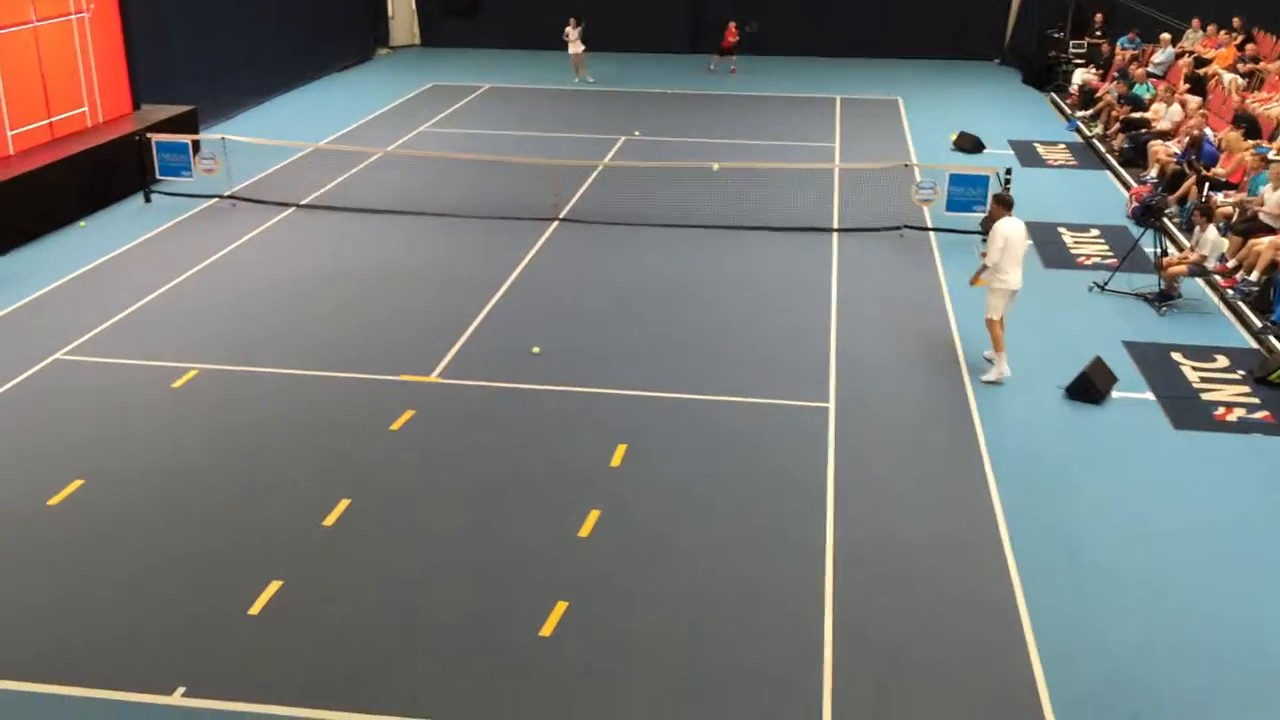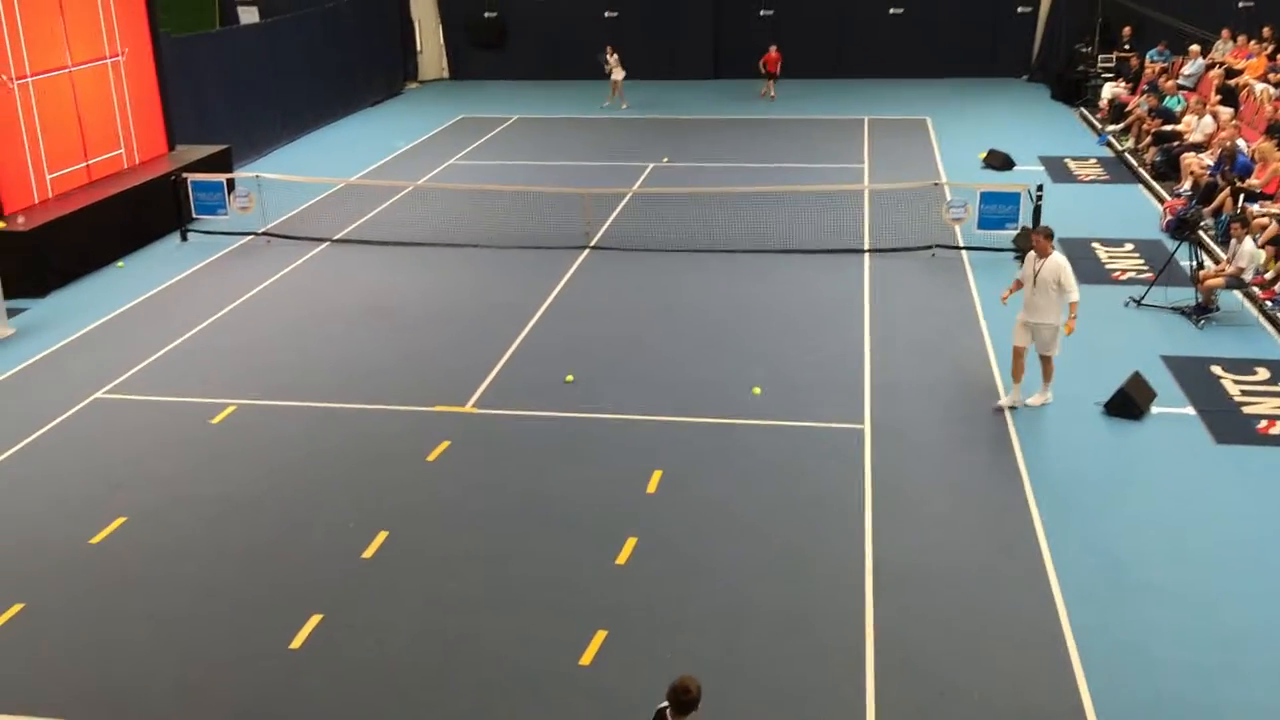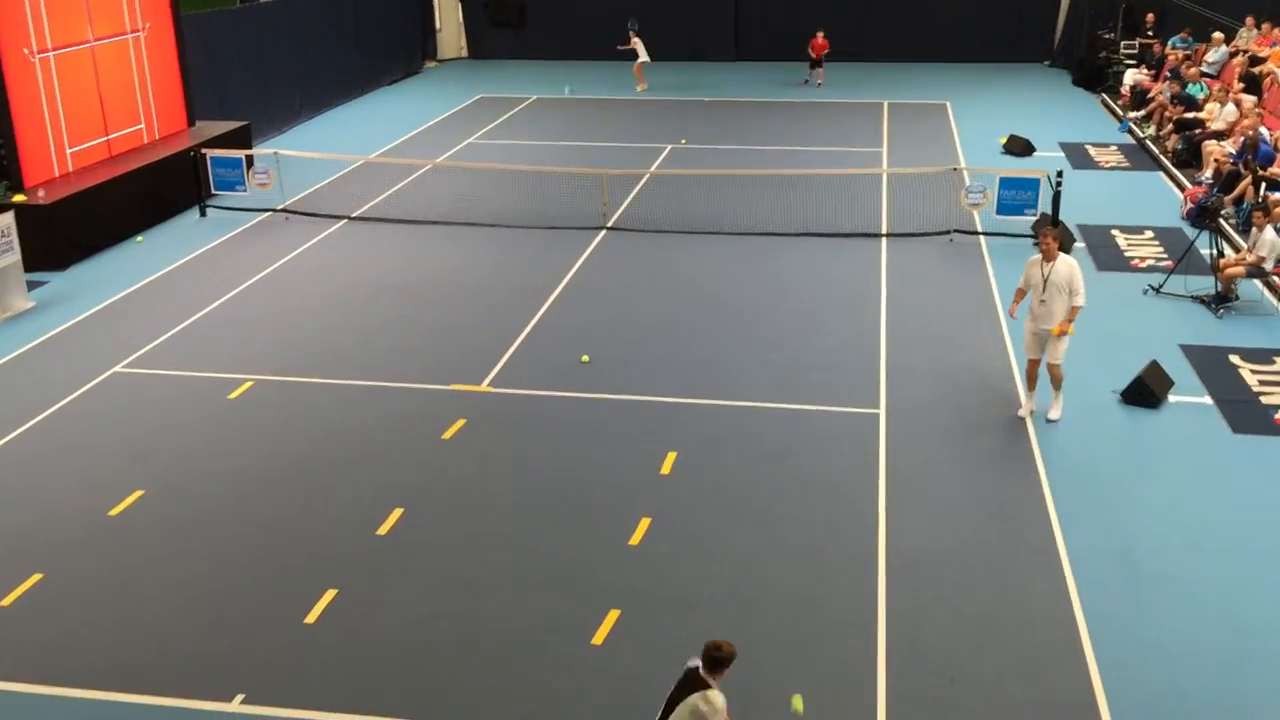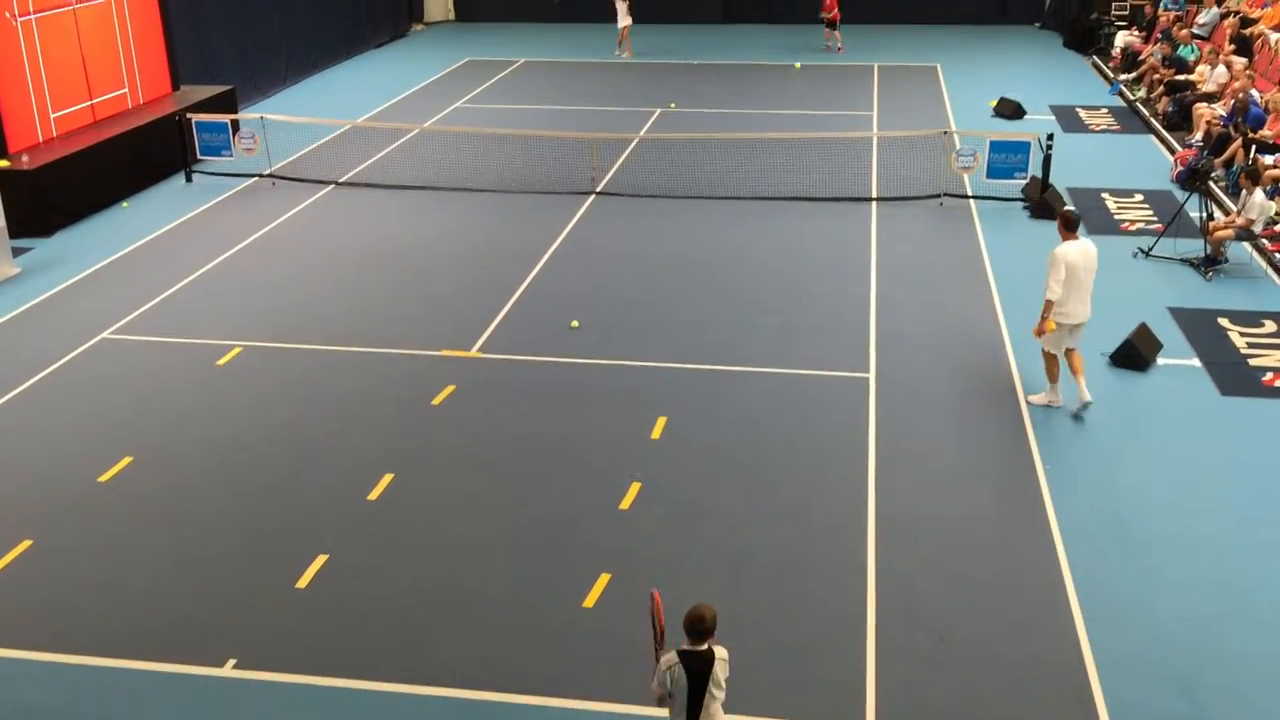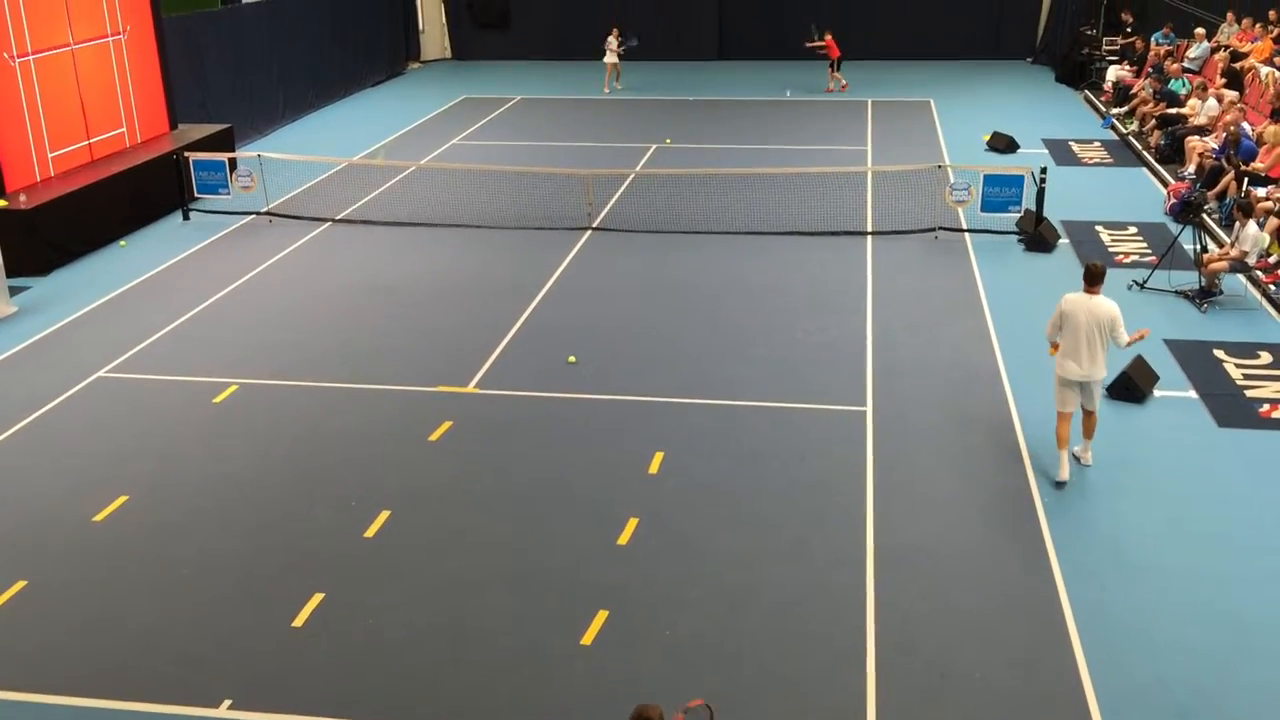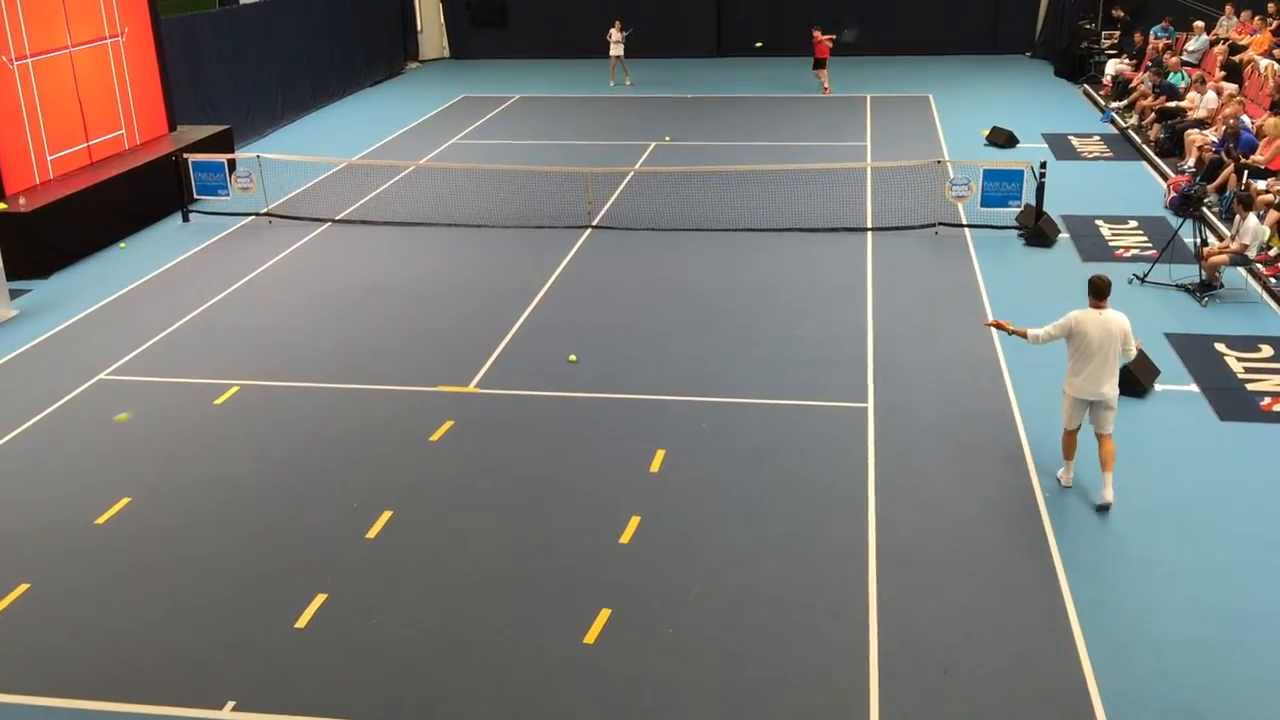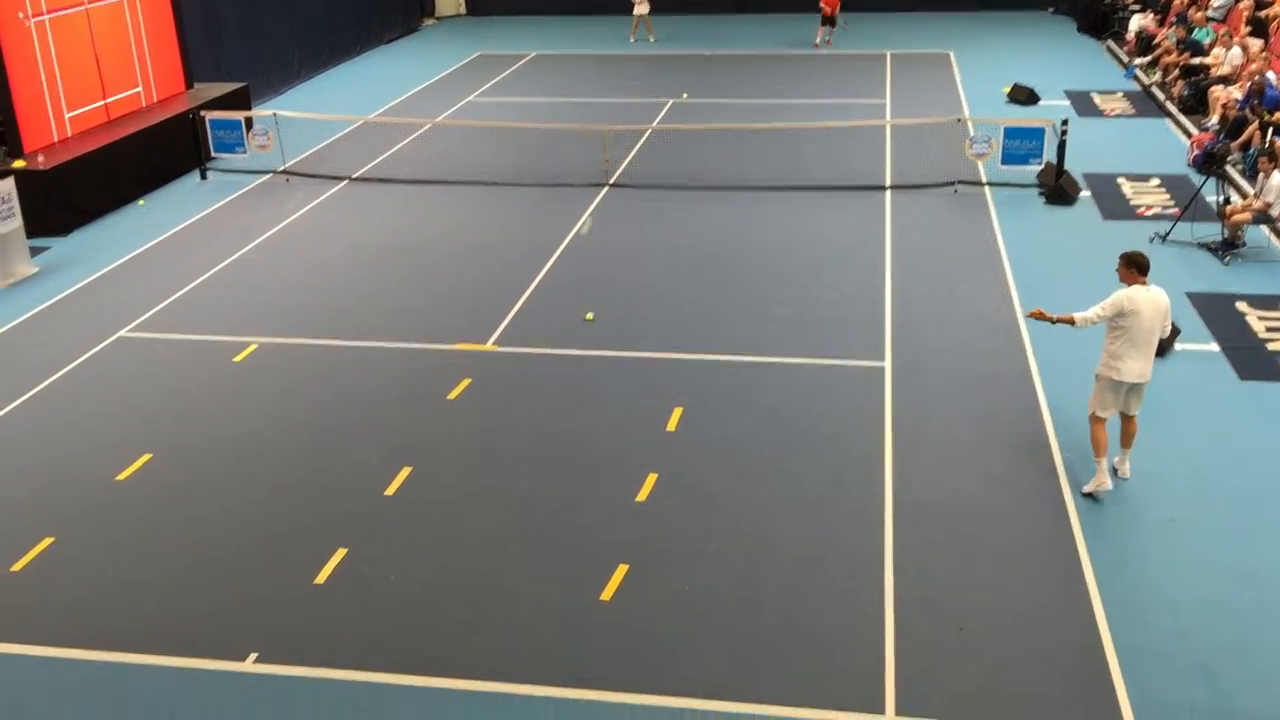
dt=0.7s
person 1, frame 1
left shoulder: (999, 227)
right shoulder: (1020, 224)
left elbow: (992, 258)
left wrist: (977, 274)
left hip: (1000, 282)
right hip: (1015, 281)
left knee: (993, 323)
right knee: (998, 318)
left ankle: (1002, 367)
right ankle: (996, 353)
person 1, frame 2
left shoulder: (1060, 263)
right shoulder: (1030, 257)
left elbow: (1072, 292)
left wrist: (1072, 318)
right wrist: (1010, 291)
left hip: (1048, 320)
right hip: (1026, 316)
left knee: (1045, 357)
right knee: (1017, 353)
left ankle: (1045, 393)
right ankle: (1014, 395)
person 1, frame 3
left shoulder: (1070, 265)
right shoulder: (1033, 262)
left elbow: (1079, 296)
right elbow: (1023, 286)
left wrist: (1069, 321)
right wrist: (1015, 303)
left hip: (1058, 326)
right hip: (1034, 324)
left knee: (1053, 368)
right knee: (1032, 363)
left ankle: (1057, 398)
right ankle: (1030, 401)
person 1, frame 4
left shoulder: (1061, 253)
right shoulder: (1090, 246)
left elbow: (1054, 289)
left wrist: (1043, 318)
left hip: (1062, 314)
right hip: (1082, 312)
left knee: (1049, 353)
right knee: (1071, 349)
left ankle: (1053, 396)
right ankle: (1083, 392)
person 1, frame 5
left shoulder: (1067, 301)
right shoulder: (1111, 308)
left elbow: (1051, 333)
right elbow: (1121, 342)
left wrist: (1054, 344)
right wrist: (1138, 336)
left hip: (1067, 370)
right hip: (1095, 371)
left knee: (1064, 417)
right knee: (1090, 411)
left ankle: (1064, 468)
right ankle: (1085, 453)
person 1, frame 6
left shoulder: (1076, 319)
right shoulder: (1122, 321)
left elbow: (1041, 336)
right elbow: (1129, 355)
left wrist: (1009, 329)
right wrist: (1135, 348)
left hip: (1077, 387)
right hip: (1107, 391)
left knee: (1071, 430)
right knee: (1105, 437)
left ankle: (1067, 475)
right ankle: (1107, 489)
person 1, frame 7
left shoulder: (1124, 298)
right shoulder: (1162, 297)
left elbow: (1088, 318)
right elbow: (1165, 332)
left wrist: (1052, 318)
left hip: (1115, 370)
right hip: (1142, 371)
left knee: (1097, 419)
right knee: (1129, 416)
left ankle: (1102, 477)
right ankle: (1123, 464)
